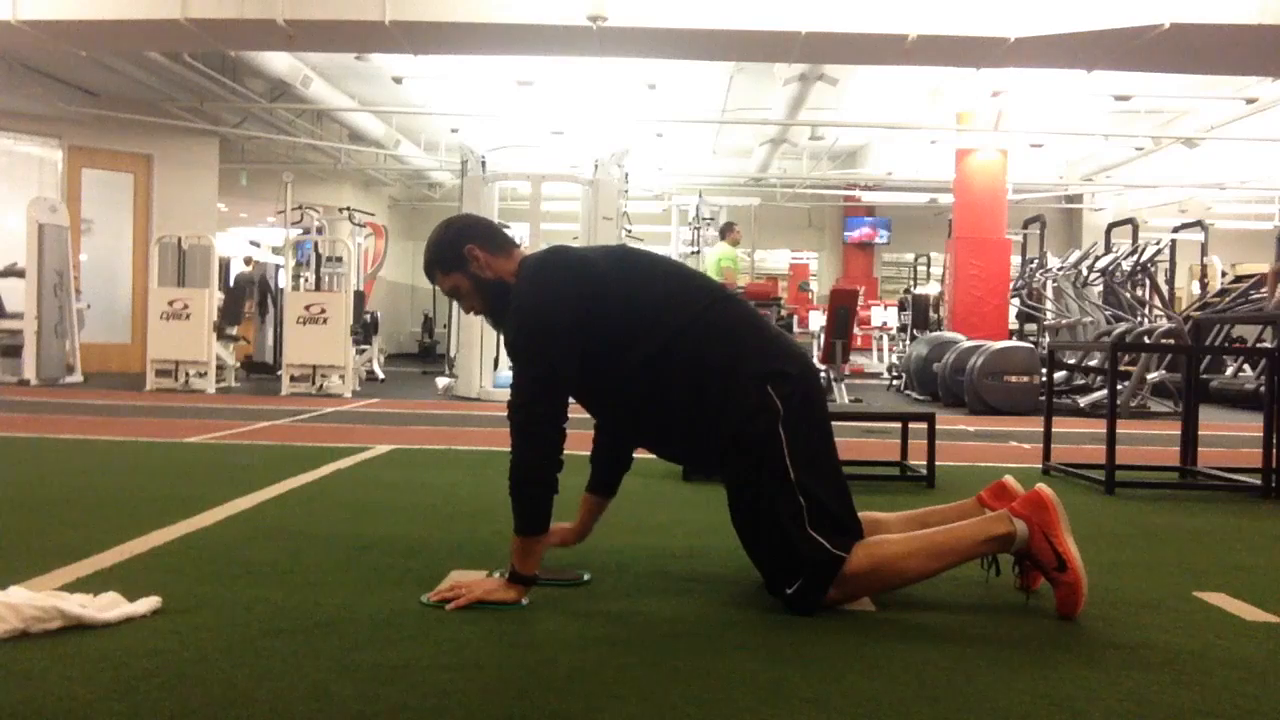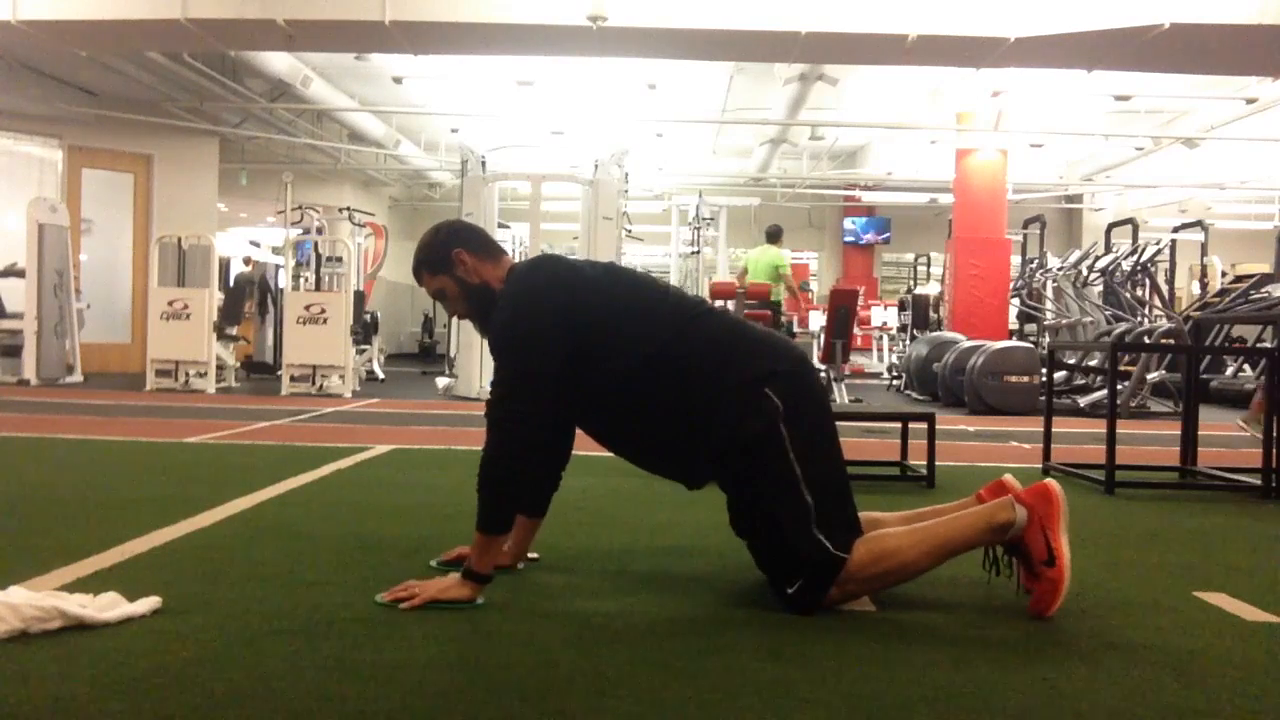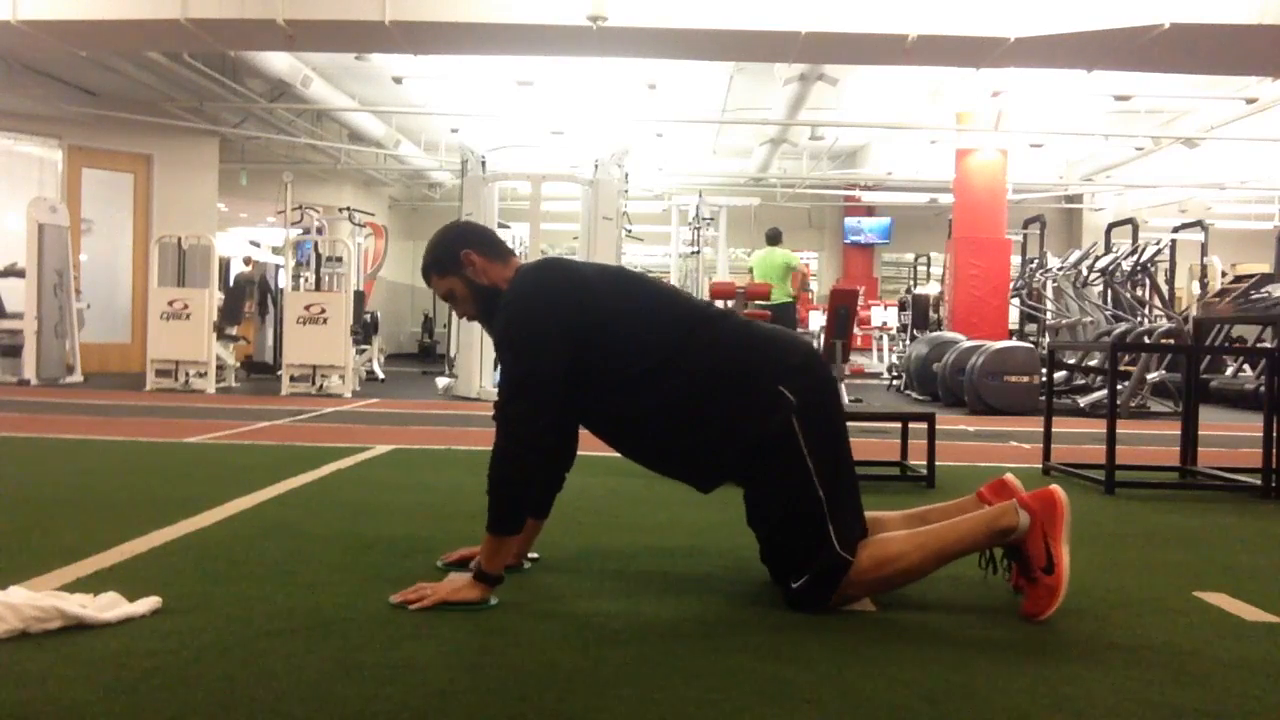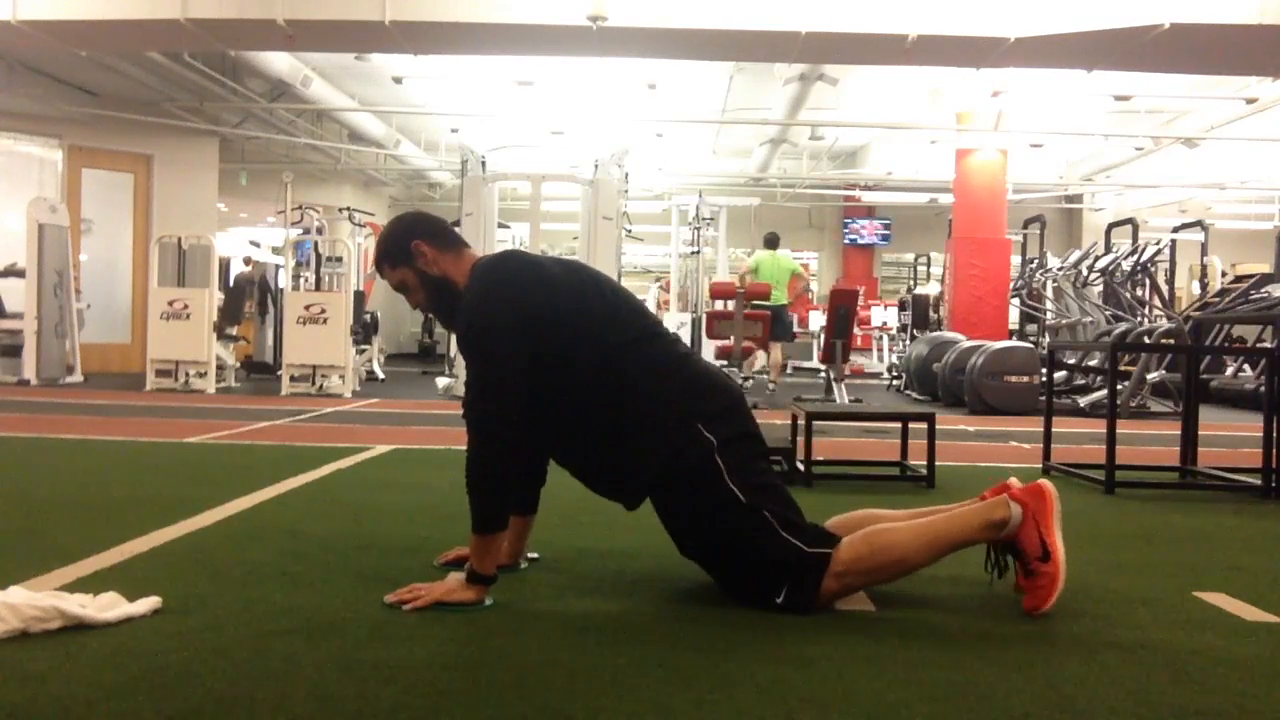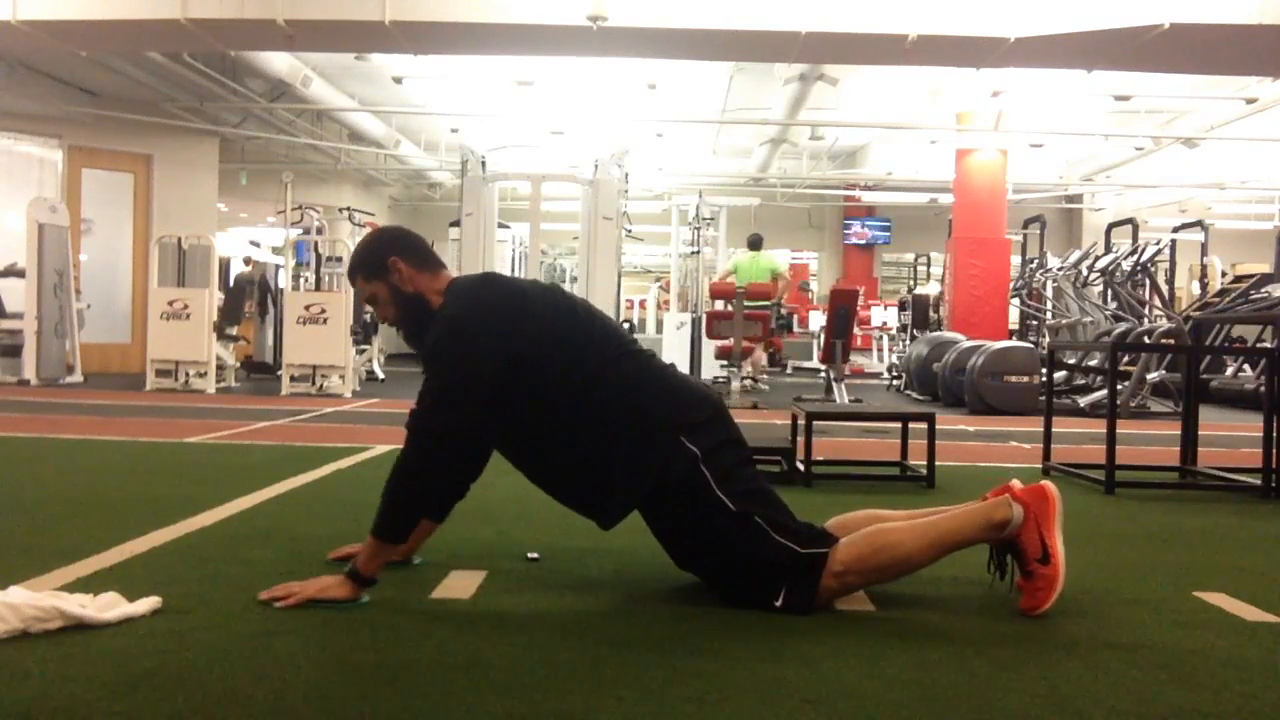
dt=1s
person 1, frame 1
left shoulder: (539, 293)
right shoulder: (571, 286)
left elbow: (536, 433)
right elbow: (619, 413)
left wrist: (519, 575)
right wrist: (580, 525)
left hip: (760, 401)
right hip: (757, 398)
left knee: (816, 580)
right knee: (831, 543)
left ankle: (1013, 526)
right ankle: (991, 508)
person 1, frame 2
left shoulder: (529, 301)
right shoulder: (551, 296)
left elbow: (512, 437)
right elbow: (545, 437)
left wrist: (475, 574)
right wrist: (511, 548)
left hip: (758, 403)
right hip: (750, 405)
left knee: (820, 578)
right knee: (824, 543)
left ankle: (1015, 515)
right ankle: (988, 505)
person 1, frame 3
left shoulder: (531, 303)
right shoulder: (557, 300)
left elbow: (522, 440)
right elbow: (550, 443)
left wrist: (486, 575)
right wrist: (510, 545)
left hip: (777, 399)
right hip: (770, 400)
left knee: (820, 582)
right knee: (825, 548)
left ankle: (1017, 520)
right ankle: (989, 506)
person 1, frame 4
left shoulder: (492, 295)
right shoulder: (517, 287)
left elbow: (495, 438)
right elbow: (526, 433)
left wrist: (479, 577)
right wrist: (507, 547)
left hip: (687, 437)
right hip: (685, 432)
left knee: (814, 578)
right knee: (811, 546)
left ankle: (1006, 516)
right ankle: (991, 507)
person 1, frame 5
left shoulder: (468, 320)
right shoulder: (485, 314)
left elbow: (431, 451)
right elbow: (456, 455)
left wrist: (358, 576)
right wrist: (397, 545)
left hip: (672, 451)
right hip: (671, 448)
left knee: (811, 577)
right knee: (807, 548)
left ankle: (1007, 516)
right ankle: (993, 510)
